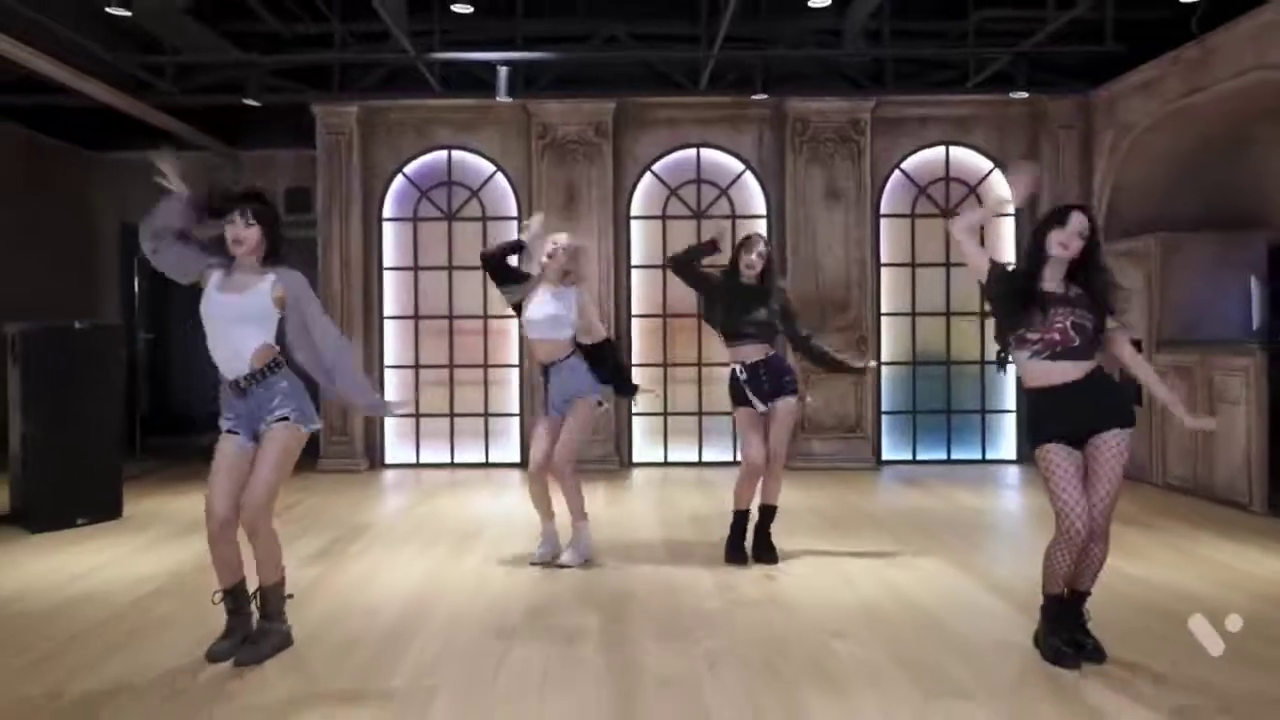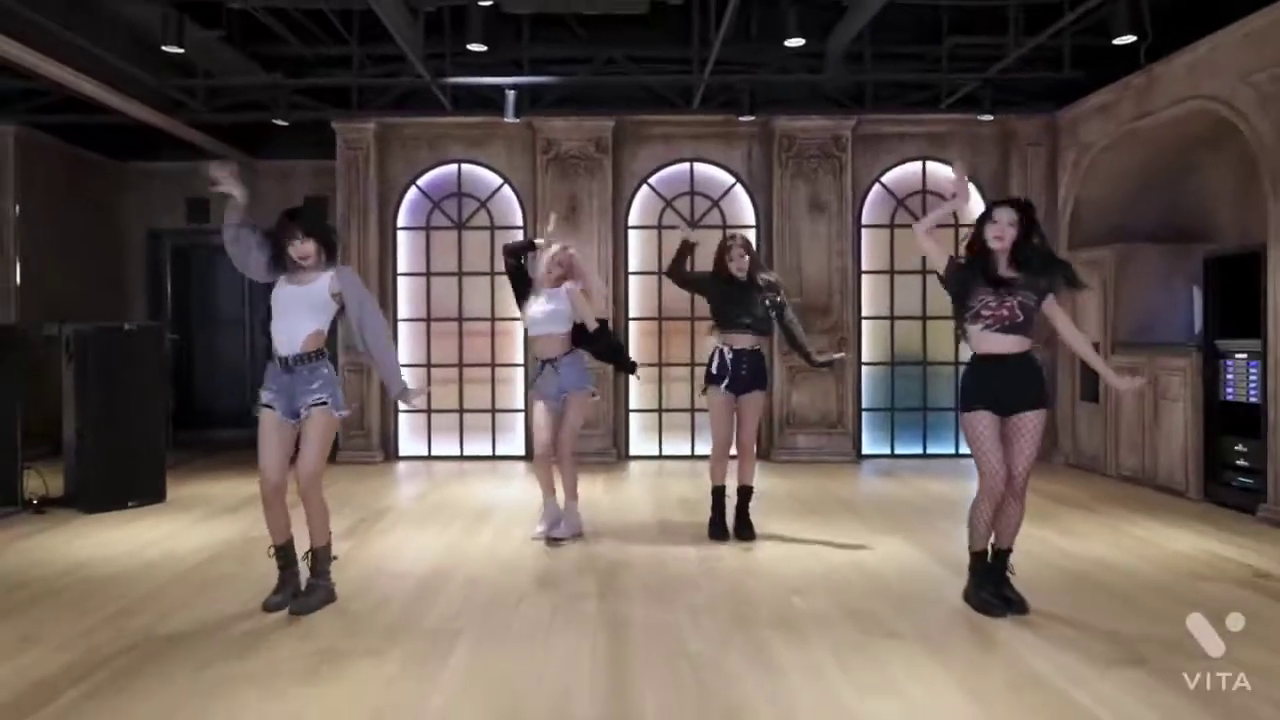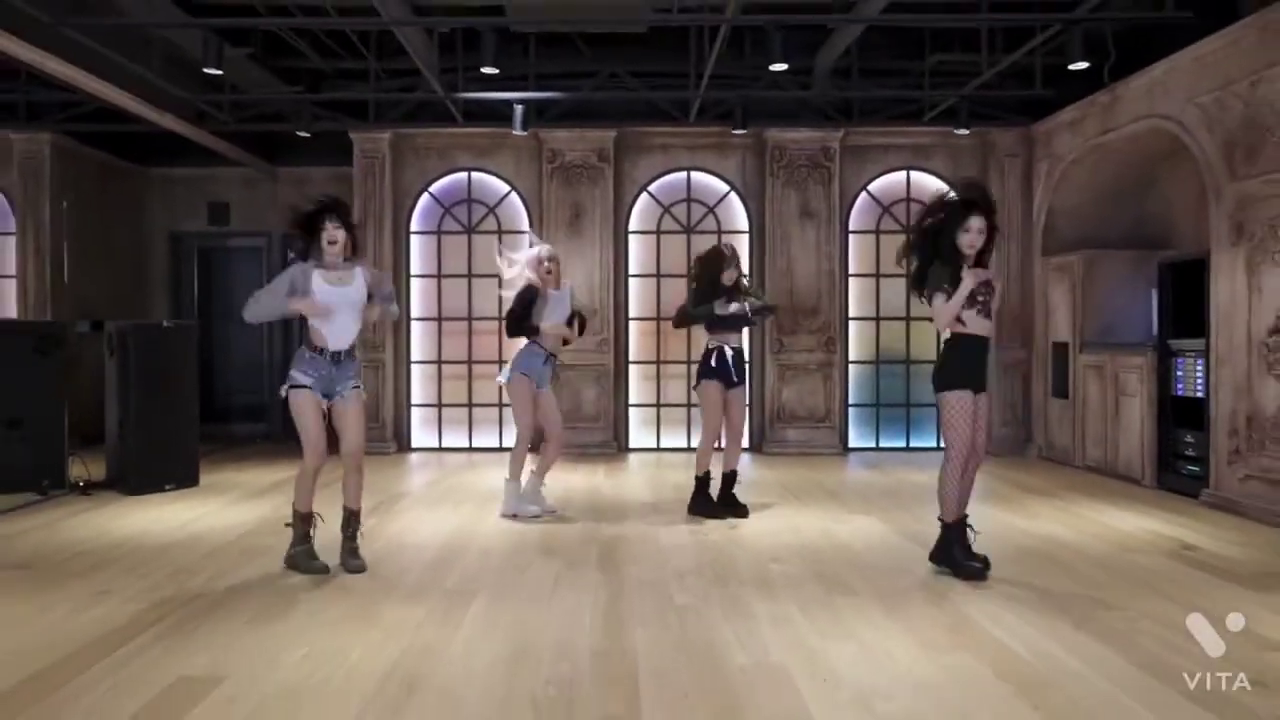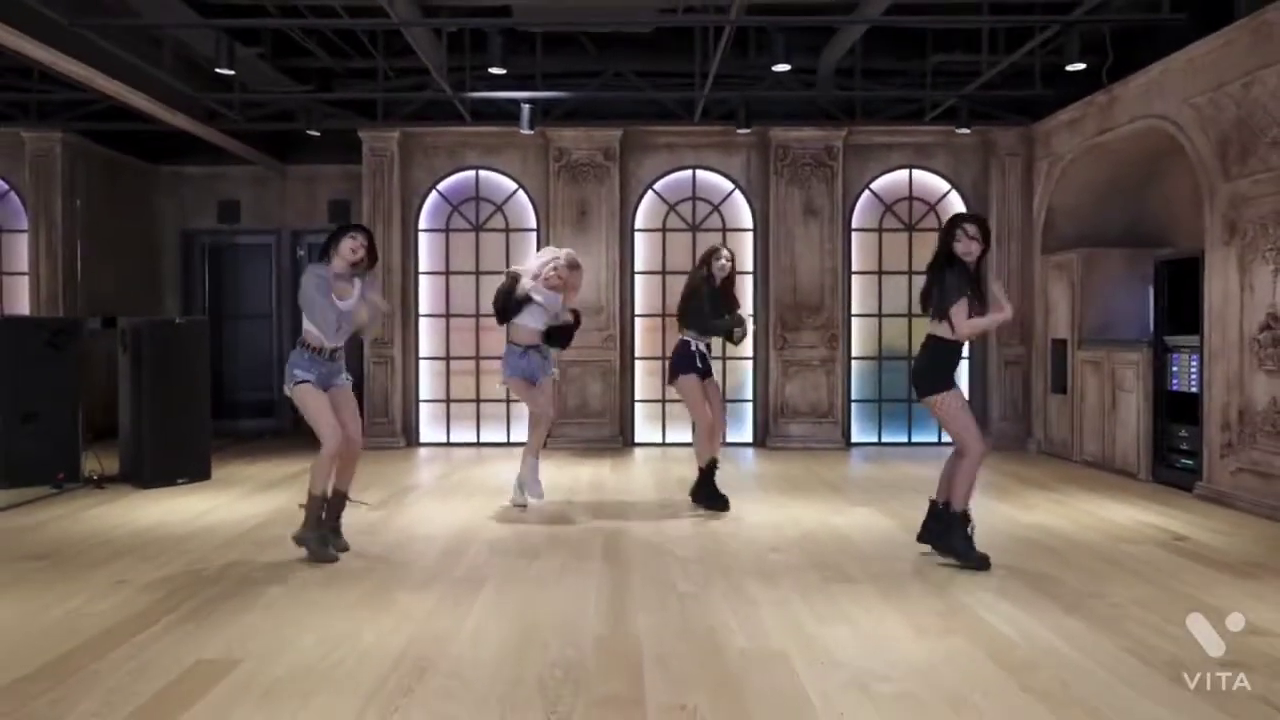
dt=0.7s
person 1, frame 1
left shoulder: (1089, 294)
right shoulder: (1011, 285)
left elbow: (1128, 354)
right elbow: (961, 233)
left wrist: (1179, 409)
right wrist: (1009, 198)
left hip: (1105, 406)
right hip: (1052, 415)
left knee: (1098, 524)
right knee: (1075, 525)
left ankle: (1075, 617)
right ankle: (1050, 622)
person 1, frame 2
left shoulder: (1034, 278)
right shoulder: (964, 274)
left elbow: (1067, 330)
right elbow: (921, 234)
left wrist: (1110, 375)
right wrist: (957, 202)
left hip: (1027, 381)
right hip: (982, 382)
left knee: (1017, 483)
right knee: (994, 481)
left ankle: (999, 572)
right ankle: (977, 576)
person 1, frame 3
left shoulder: (980, 270)
right shoulder: (943, 271)
right elbow: (943, 320)
left wrist: (992, 294)
right wrist: (965, 287)
left hip: (975, 367)
right hip: (956, 368)
left knee: (976, 453)
right knee: (959, 454)
left ankle: (957, 536)
right ankle: (950, 542)
person 1, frame 4
left shoulder: (967, 277)
right shoulder: (953, 275)
left elbow: (972, 326)
right elbow: (963, 328)
left wrist: (998, 310)
right wrist: (1003, 315)
left hip: (939, 370)
right hip: (935, 370)
left knee: (966, 445)
right knee: (975, 447)
left ankle: (937, 522)
person 2, frame 1
left shoulder: (283, 281)
right shoulder: (213, 271)
left elbow: (323, 338)
right elbow: (155, 241)
left wrist: (365, 396)
right wrist: (179, 197)
left hip: (281, 396)
right hip: (237, 404)
left knee: (256, 512)
right knee: (218, 520)
left ankle: (274, 622)
right ankle: (239, 621)
person 2, frame 2
left shoulder: (339, 277)
right shoulder: (281, 275)
left elbow: (374, 332)
right elbow: (242, 243)
left wrist: (398, 387)
right wrist: (237, 200)
left hip: (316, 381)
right hip: (277, 383)
left knee: (308, 480)
right knee: (270, 484)
left ankle: (321, 578)
right ankle: (287, 576)
person 2, frame 3
left shoulder: (364, 273)
right shoulder: (304, 273)
left elbow: (389, 301)
right elbow: (253, 311)
left wrist: (383, 310)
right wrist: (294, 305)
left hip: (345, 370)
right hip: (308, 371)
left knee: (354, 453)
right knee: (315, 456)
left ankle: (350, 542)
right ankle: (299, 545)
person 2, frame 4
left shoulder: (362, 282)
right shoulder: (314, 276)
left elbow: (363, 320)
right elbow: (330, 327)
left wrist: (372, 309)
left hip: (336, 369)
right hip: (306, 367)
left knee: (354, 443)
right knee: (334, 441)
left ankle: (330, 520)
right ankle: (310, 528)
person 3, frame 1
left shoulder: (576, 296)
right shoulder: (529, 289)
left elbow: (598, 341)
right elbow: (491, 260)
left wrist: (625, 384)
right wrist: (524, 241)
left hip: (578, 381)
right hip: (549, 383)
left knee: (561, 463)
right knee: (536, 466)
left ankle: (581, 540)
right ankle: (549, 538)
person 3, frame 2
left shoulder: (570, 291)
right shoulder: (530, 291)
left elbow: (595, 329)
right elbow: (510, 255)
left wrist: (626, 364)
right wrist: (534, 244)
left hip: (571, 373)
right hip: (543, 377)
left knee: (564, 448)
right knee: (541, 450)
left ankle: (571, 516)
right ankle: (551, 509)
person 3, frame 3
left shoulder: (564, 293)
right shoulder: (532, 291)
left elbow: (576, 322)
right elbow: (513, 327)
left wrist: (571, 330)
left hip: (544, 370)
right hip: (525, 366)
left knee: (555, 437)
right knee: (527, 433)
left ankle: (532, 490)
right ankle: (511, 498)
person 3, frame 4
left shoulder: (559, 299)
right shoulder: (519, 280)
left elbow: (555, 337)
right elbow: (502, 310)
left wrist: (569, 322)
right wrist: (523, 293)
left hip: (541, 361)
right hip: (516, 360)
left knee: (544, 420)
right knee: (543, 411)
left ankle: (524, 480)
right ankle: (529, 472)
person 4, frame 1
left shoulder: (774, 295)
right shoulder: (720, 288)
left elbow: (802, 342)
right elbow: (680, 265)
left wrist: (846, 365)
right wrist: (714, 246)
left hip: (780, 377)
right hip: (745, 381)
left knee: (776, 461)
right knee: (754, 462)
left ankle: (763, 535)
right ankle: (737, 536)
person 4, frame 2
left shoulder: (768, 288)
right shoulder: (715, 285)
left elbow: (789, 325)
right elbow: (675, 274)
left wrist: (813, 358)
right wrist: (687, 244)
left hip: (754, 367)
right hip: (722, 366)
left knee: (747, 445)
right knee: (722, 445)
left ankle: (743, 513)
right ankle: (717, 514)
person 4, frame 3
left shoulder: (742, 293)
right shoulder: (704, 293)
left elbow: (769, 307)
right elbow: (679, 320)
left wrist: (748, 307)
right wrist: (713, 310)
left hip: (736, 366)
right hip: (714, 363)
left knee: (735, 433)
right knee: (712, 431)
left ankle: (726, 494)
right ankle: (700, 496)
person 4, frame 4
left shoulder: (726, 297)
right shoulder: (697, 287)
left elbow: (731, 333)
right elbow: (703, 325)
left wrist: (738, 328)
left hip: (704, 360)
right hip: (686, 359)
left knee: (718, 422)
right knee: (706, 422)
left ankle: (706, 485)
right ankle: (704, 485)
